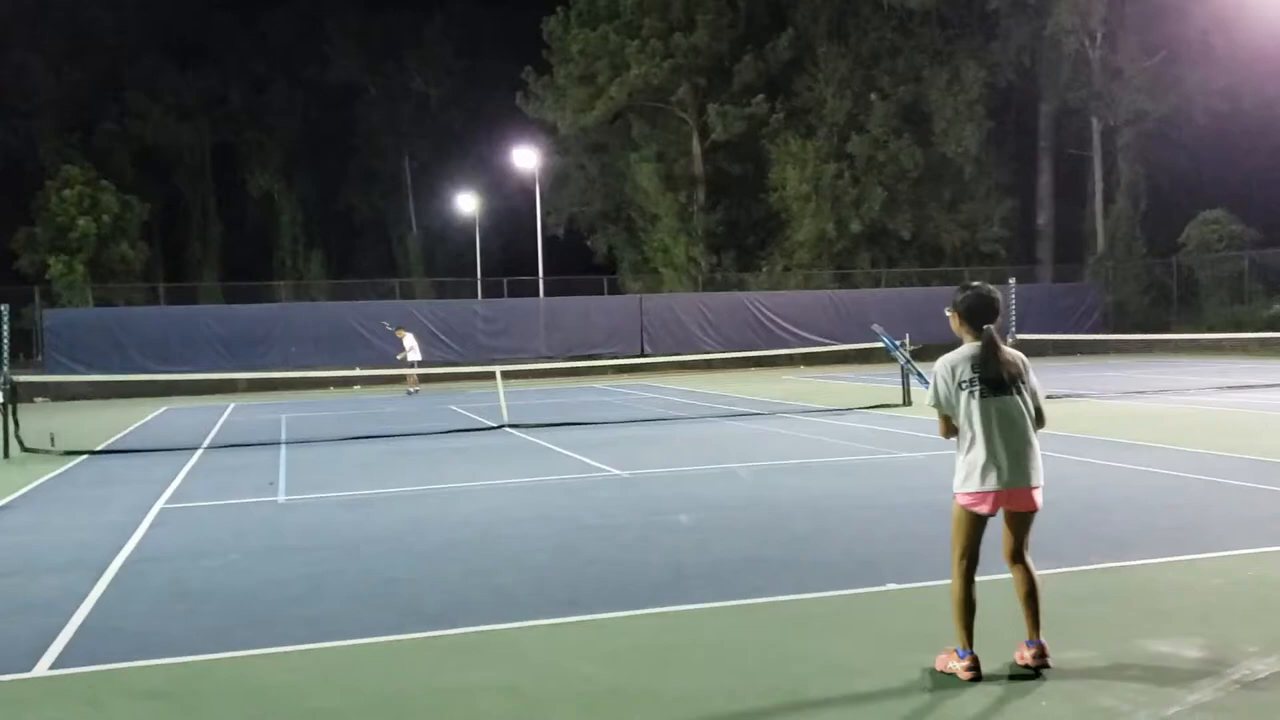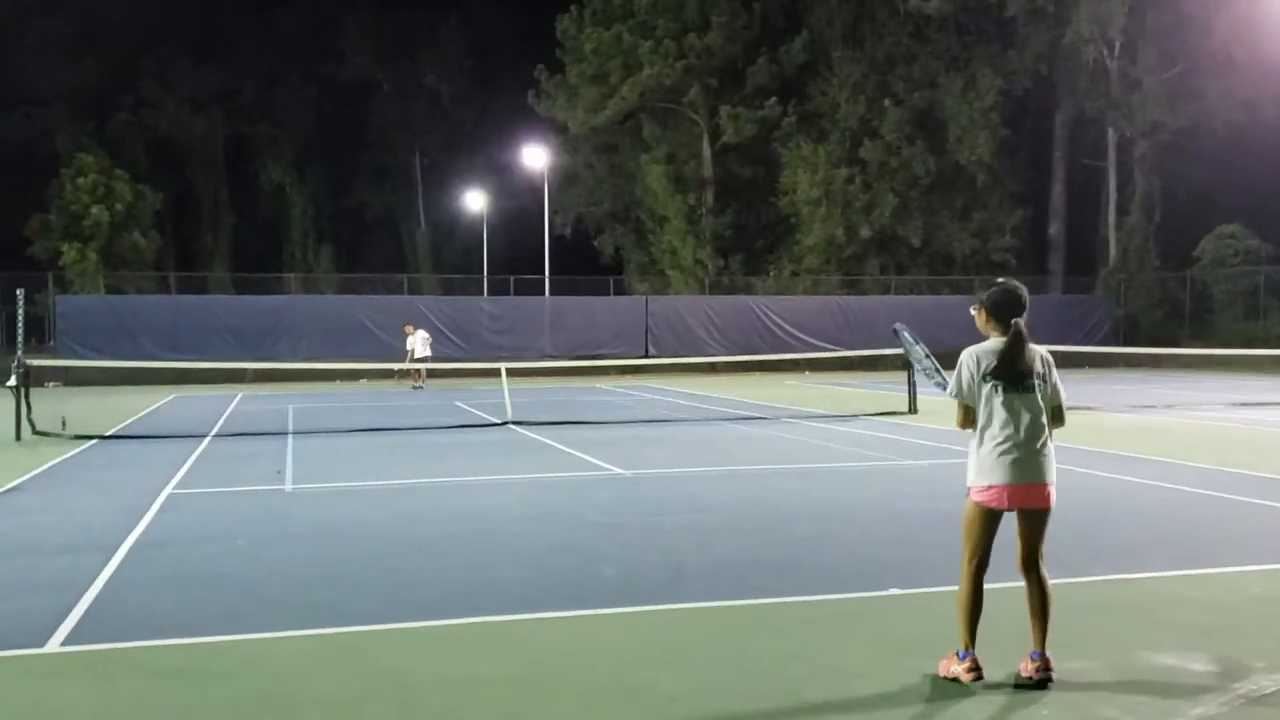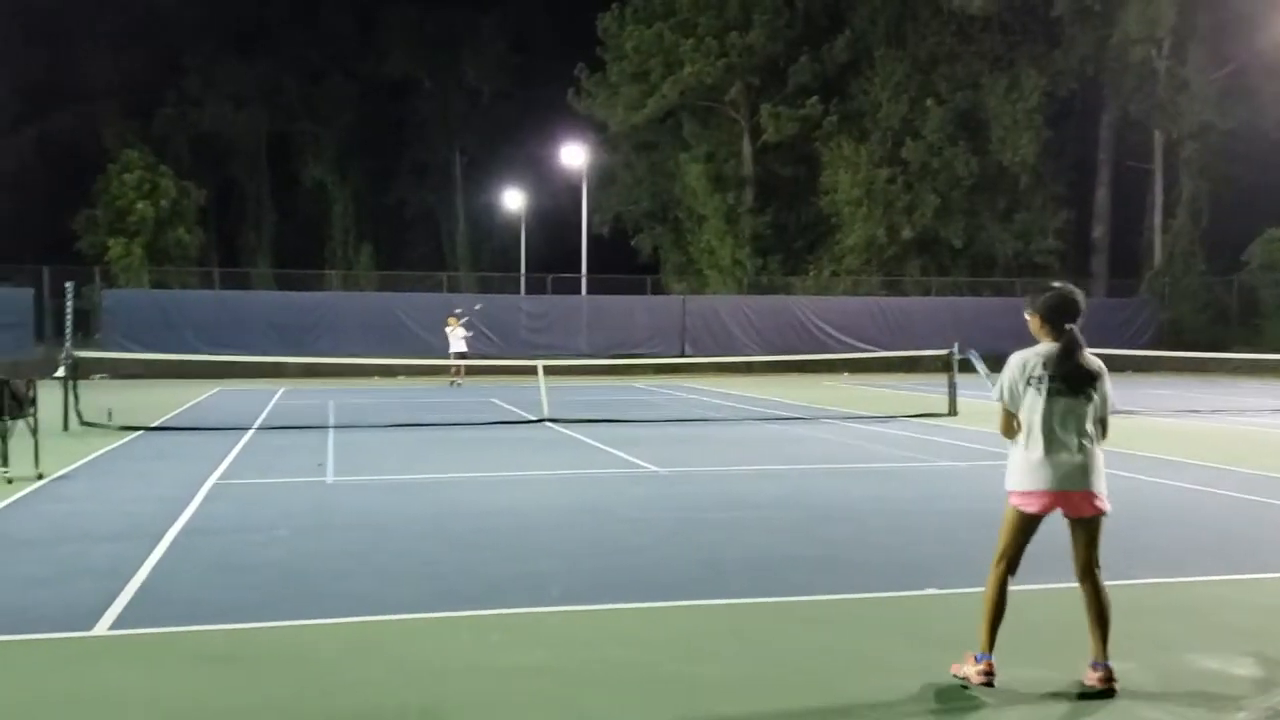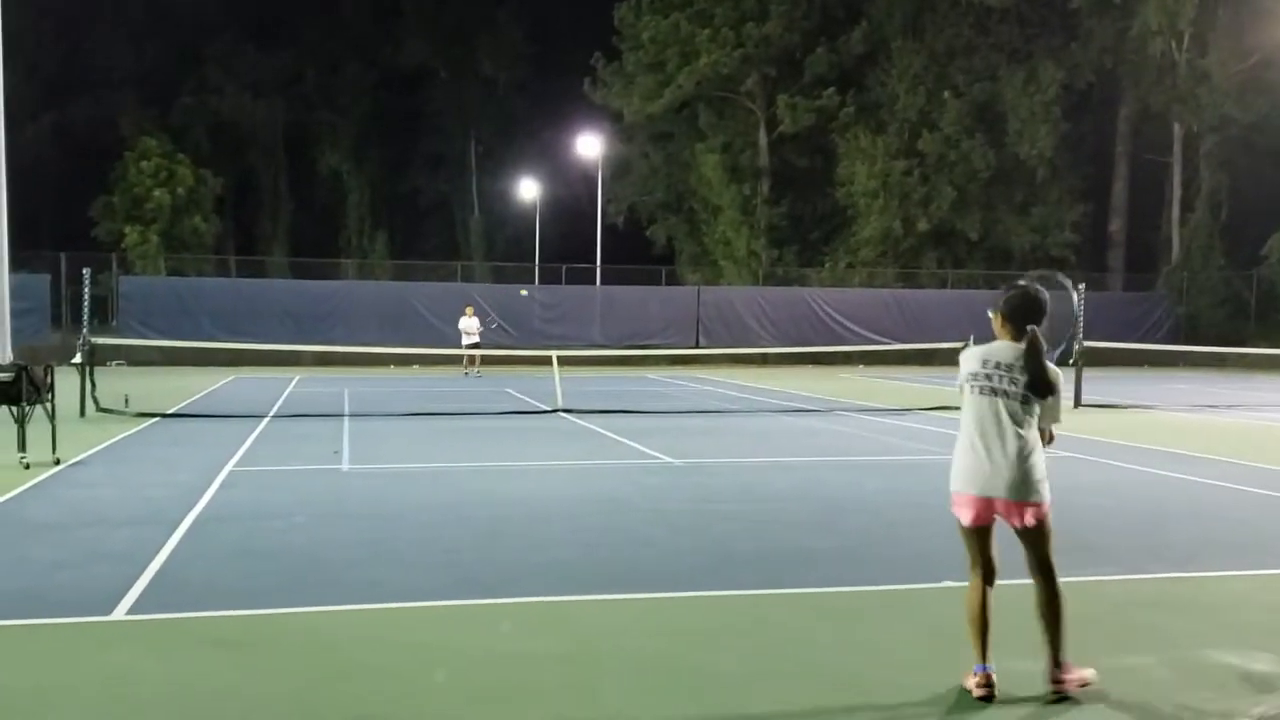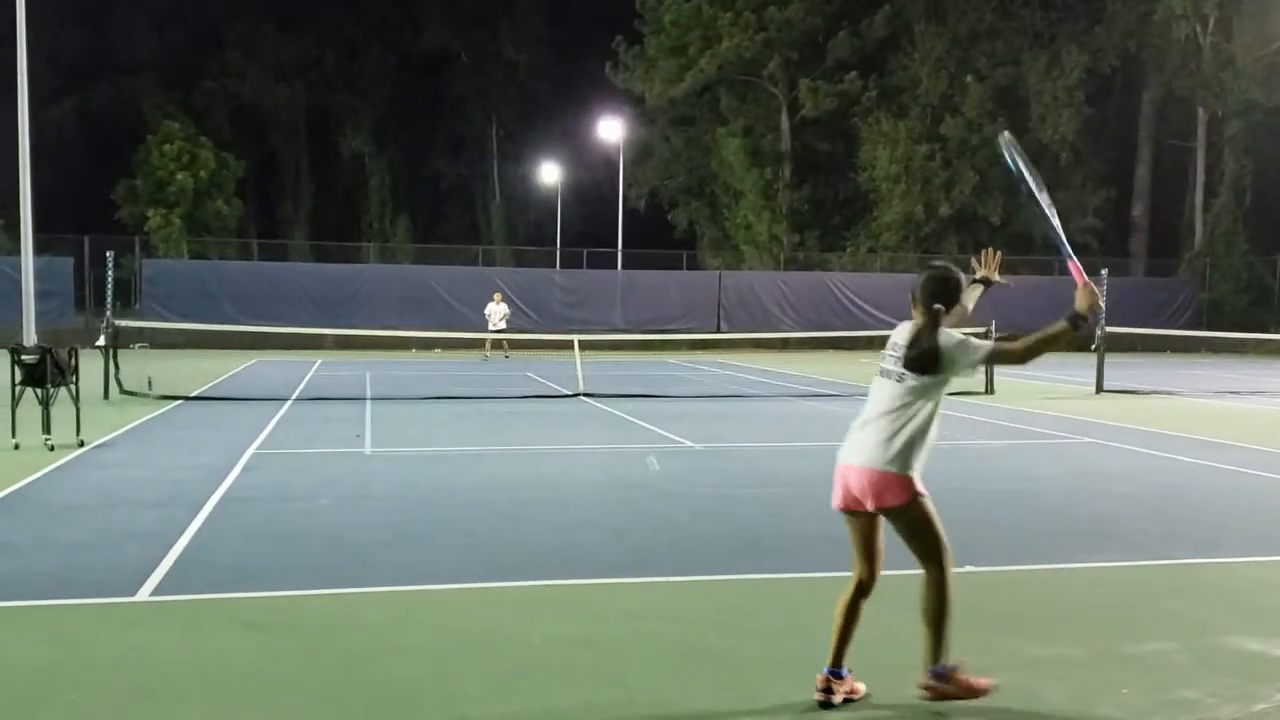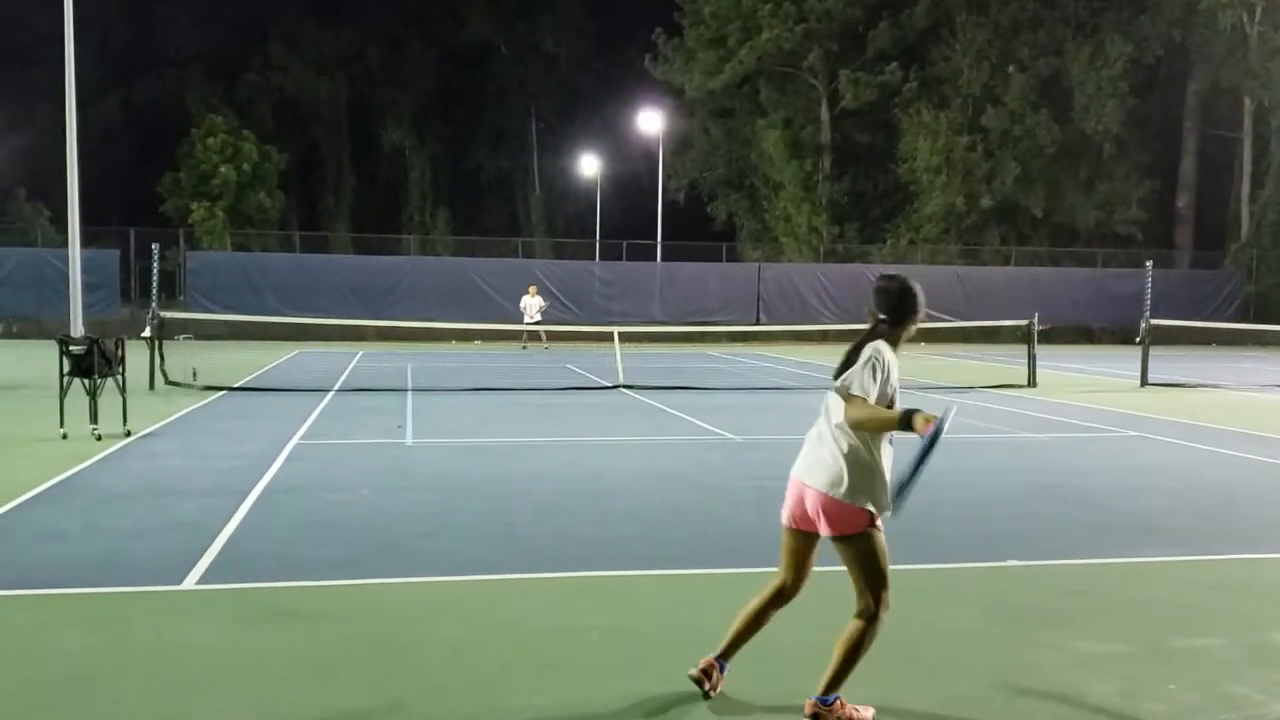
dt=0.4s
person 1, frame 1
left shoulder: (949, 365)
right shoulder: (1017, 360)
left elbow: (946, 430)
right elbow: (1039, 420)
left hip: (978, 479)
right hip: (1025, 476)
left knee: (963, 565)
right knee: (1017, 556)
left ankle: (965, 656)
right ankle: (1034, 645)
person 1, frame 2
left shoulder: (974, 357)
right shoulder: (1042, 358)
left elbow: (965, 421)
right elbow: (1058, 420)
left hip: (993, 474)
right hip: (1038, 474)
left knee: (974, 567)
right knee: (1032, 564)
left ankle: (966, 659)
right ankle: (1038, 659)
person 1, frame 3
left shoulder: (1021, 363)
right shoulder: (1094, 367)
left elbow: (1008, 429)
right elbow: (1100, 430)
left hip: (1034, 480)
right hip: (1084, 481)
left knee: (1003, 568)
right knee: (1089, 573)
left ankle: (983, 662)
right ankle: (1100, 667)
person 1, frame 4
left shoulder: (970, 358)
right shoulder: (1046, 374)
right elbow: (1043, 436)
left hip: (971, 484)
right hip: (1020, 486)
left knee: (981, 576)
right knee: (1045, 576)
left ankle: (982, 674)
right ankle: (1058, 669)
person 1, frame 5
left shoulder: (902, 333)
right shoulder: (947, 345)
left elbow: (941, 319)
right elbow: (1017, 352)
left wrist: (980, 283)
right wrist: (1076, 320)
left hip: (851, 465)
right hip: (887, 472)
left knee: (864, 576)
right knee: (937, 568)
left ankle: (832, 679)
right ankle: (939, 673)
person 1, frame 6
left shoulder: (865, 351)
right shoulder: (879, 357)
right elbow: (860, 419)
right wrist: (904, 420)
left hip: (806, 483)
right hip: (845, 498)
left knee: (786, 586)
right knee: (873, 605)
left ankle: (715, 664)
